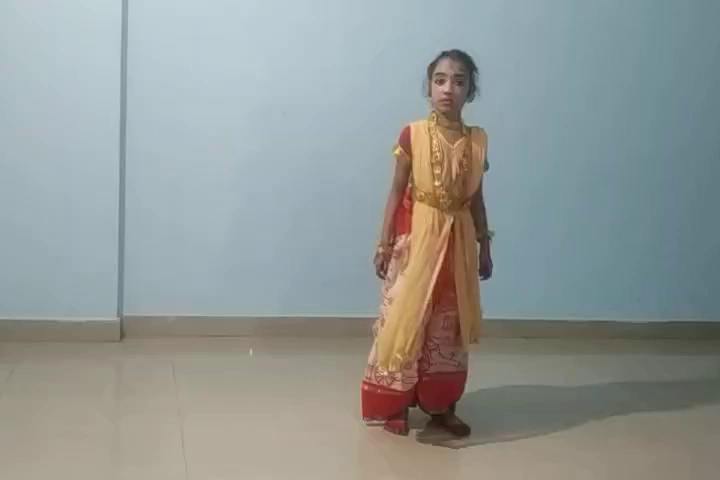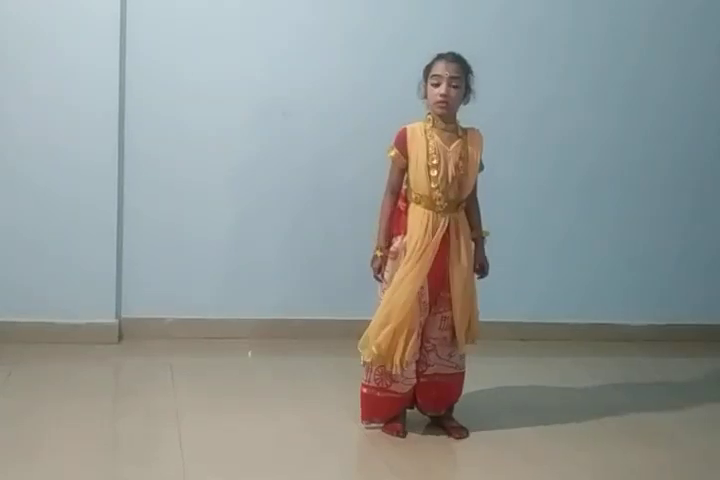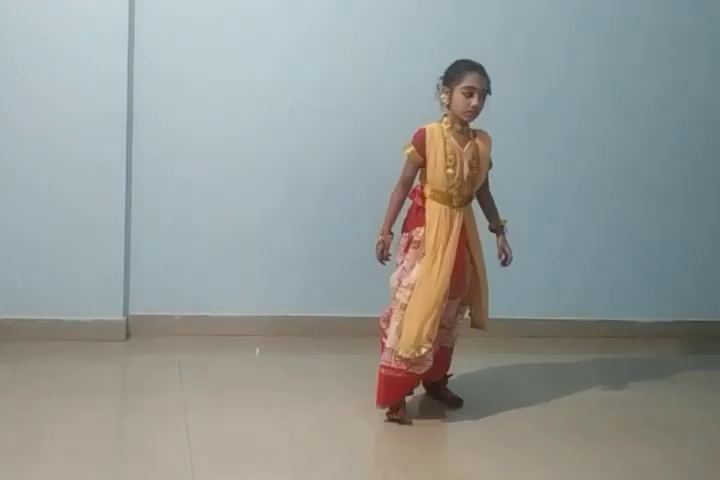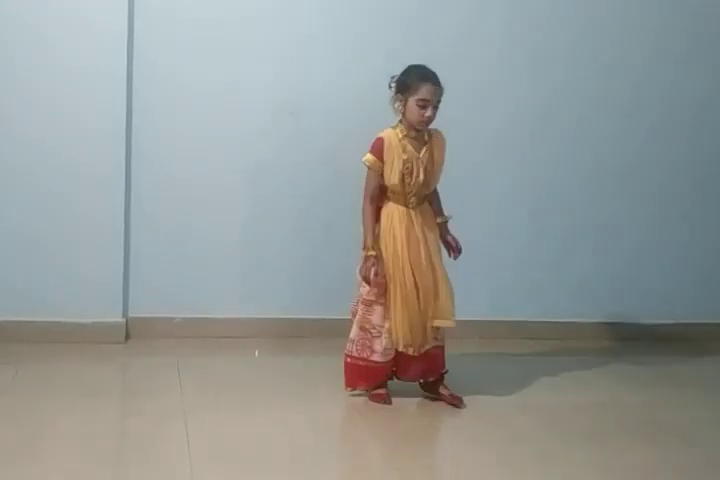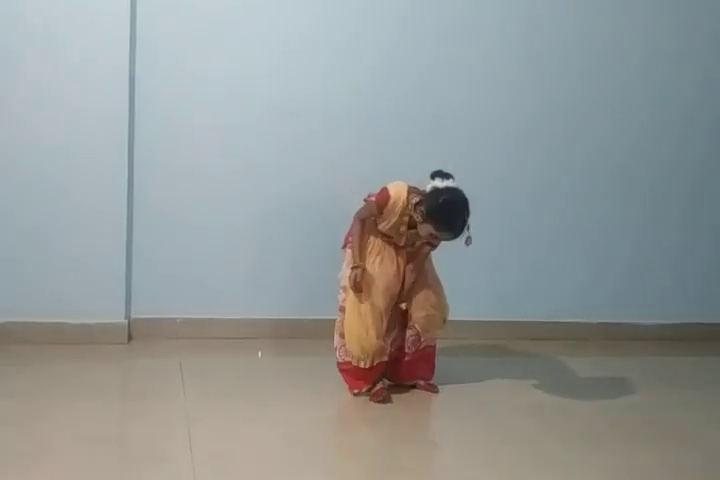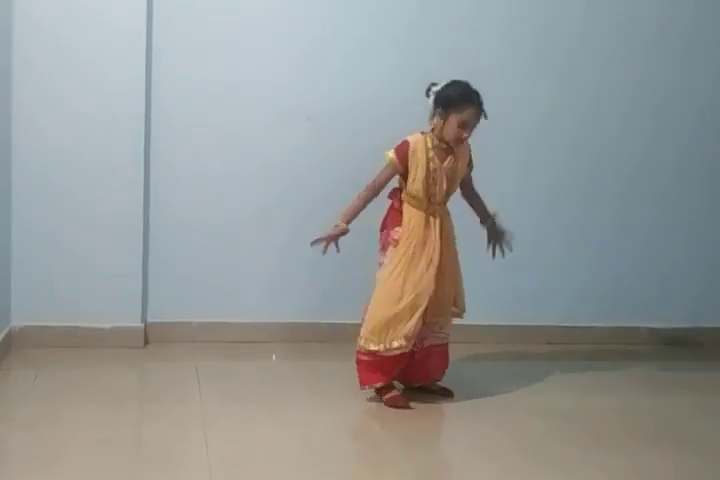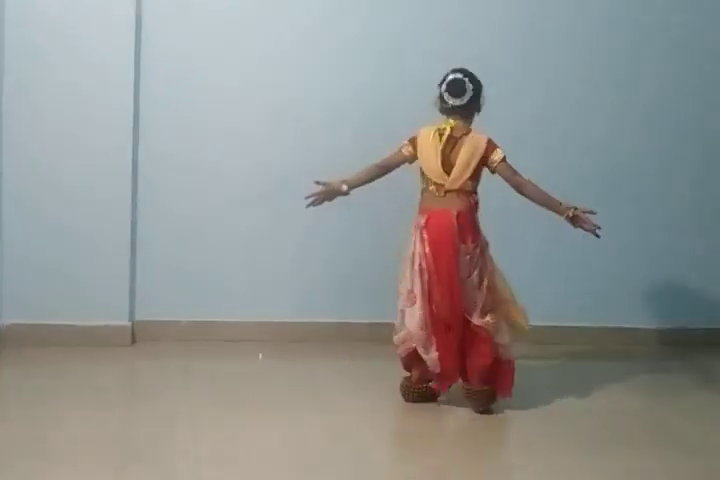
dt=0.7s
person 1, frame 1
left shoulder: (477, 140)
right shoulder: (412, 134)
left elbow: (475, 197)
right elbow: (397, 191)
left wrist: (484, 246)
right wrist: (384, 244)
left hip: (457, 239)
right hip: (415, 236)
left knee: (449, 326)
right knee: (405, 319)
left ankle: (442, 405)
right ankle: (394, 405)
person 1, frame 2
left shoulder: (472, 141)
right shoulder: (408, 136)
left elbow: (470, 197)
right elbow: (391, 193)
left wrist: (479, 246)
right wrist: (381, 247)
left hip: (453, 241)
right hip: (412, 238)
left knee: (447, 328)
right knee: (403, 322)
left ankle: (440, 408)
right ankle: (392, 408)
person 1, frame 3
left shoulder: (482, 142)
right shoulder: (426, 136)
right elbow: (403, 185)
left wrist: (500, 234)
right wrist: (386, 231)
left hip: (461, 229)
right hip: (426, 228)
left knee: (449, 310)
right knee: (412, 306)
left ankle: (435, 379)
right ankle: (394, 393)
person 1, frame 4
left shoulder: (437, 142)
right shoulder: (384, 143)
left elbow: (431, 190)
right elbow: (370, 198)
left wrist: (444, 230)
right wrist: (370, 250)
left hip: (422, 226)
right hip: (389, 225)
left knee: (429, 300)
right knee: (381, 301)
left ankle: (432, 378)
right ankle: (374, 378)
person 1, frame 5
left shoulder: (434, 227)
right shoulder: (393, 196)
left elbow: (415, 266)
right elbow: (359, 218)
left wrist: (403, 301)
right wrist: (356, 264)
left hip: (406, 253)
right hip: (372, 244)
left knee: (425, 306)
right knee: (366, 311)
left ankle: (412, 372)
right ankle: (370, 378)
person 1, frame 6
left shoulder: (462, 153)
right shoulder: (411, 147)
left elbow: (468, 190)
right elbow: (375, 186)
left wrist: (490, 223)
right wrist: (343, 223)
left hip: (438, 233)
right hip: (405, 231)
left knee: (437, 305)
right knee: (397, 305)
left ankle: (422, 375)
right ankle: (383, 379)
person 1, frame 7
left shoulder: (422, 138)
right shoulder: (482, 144)
left elbow: (382, 167)
right elbow: (520, 183)
left wrist: (341, 187)
right wrist: (567, 212)
left hip: (426, 227)
right hip: (461, 230)
left knee: (420, 308)
right knee: (474, 311)
left ankle: (418, 381)
right ankle: (481, 389)
